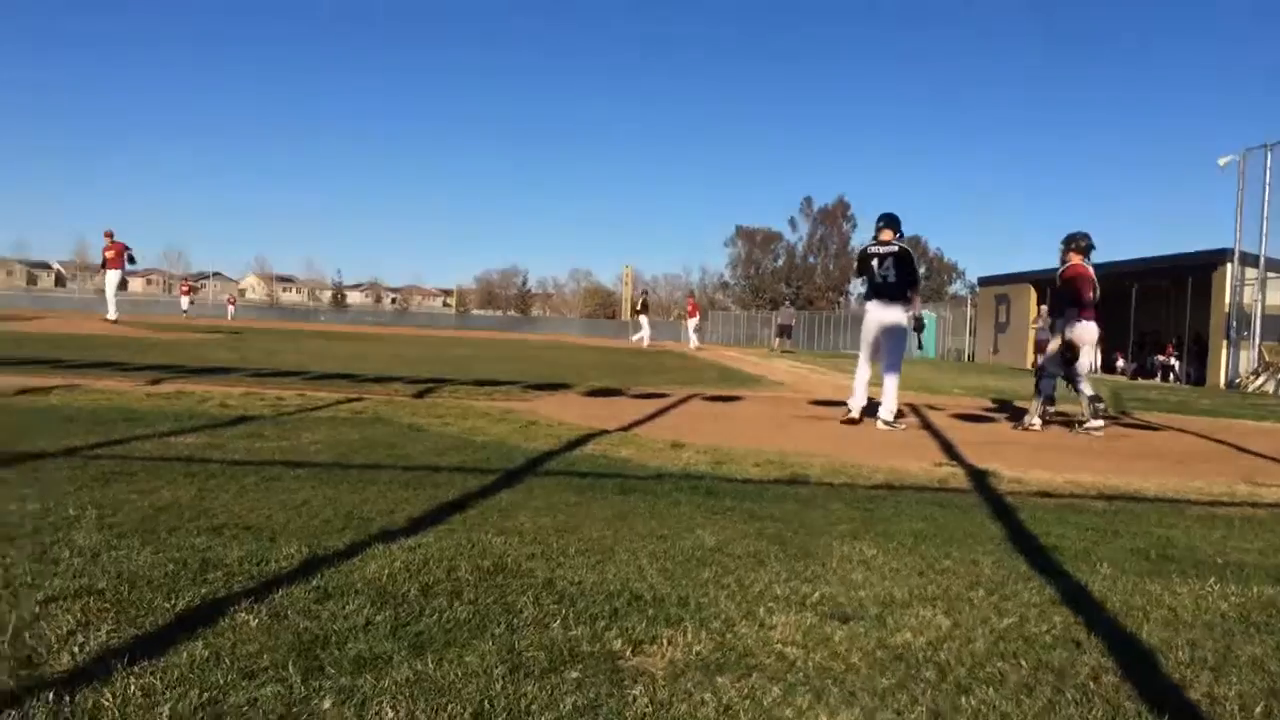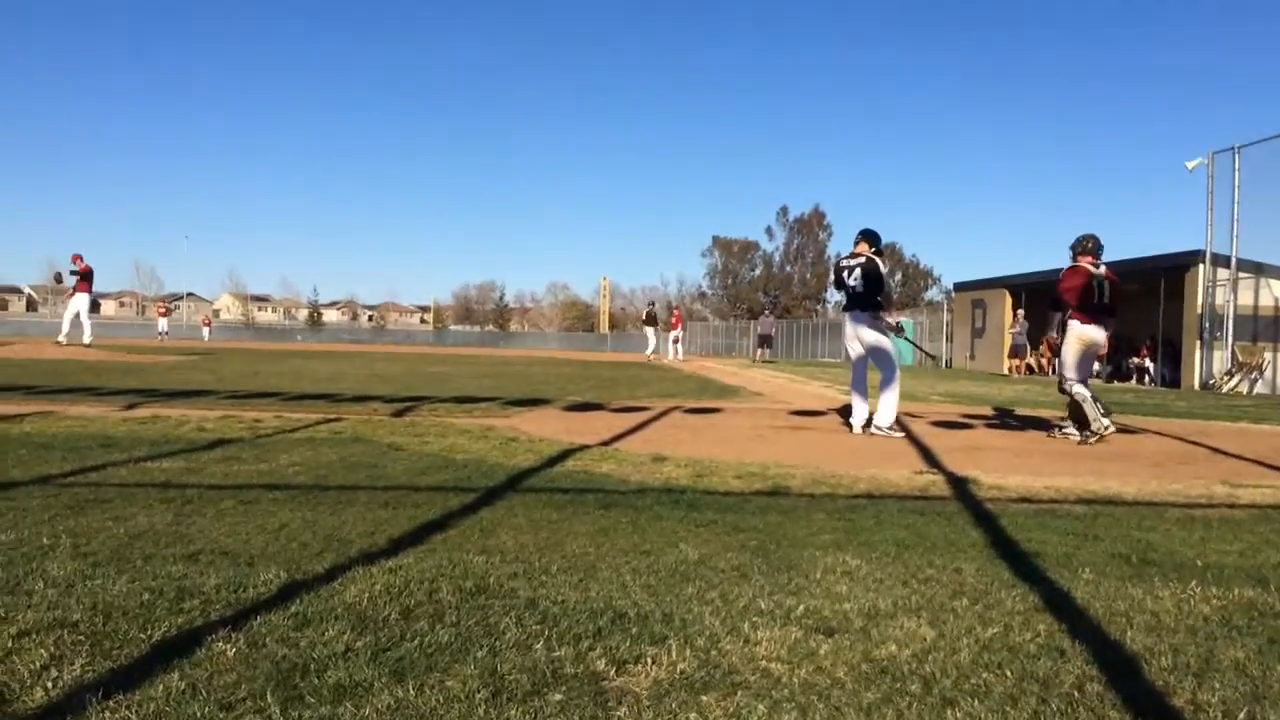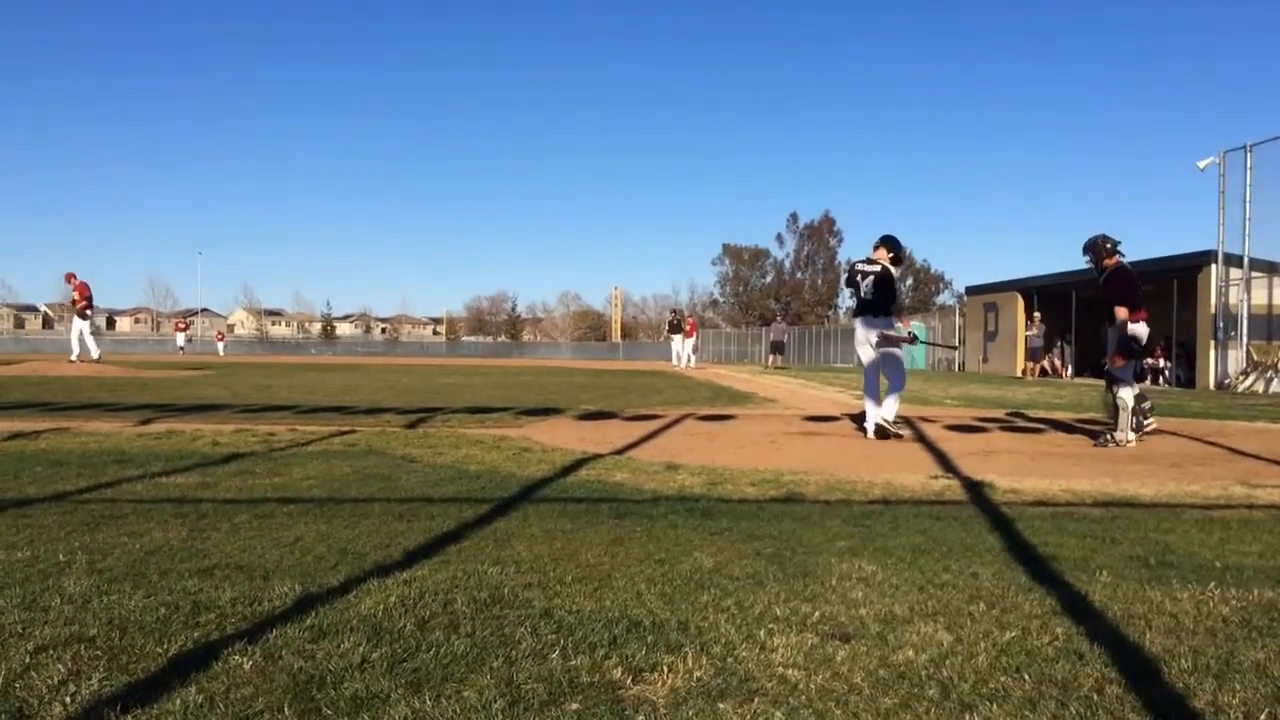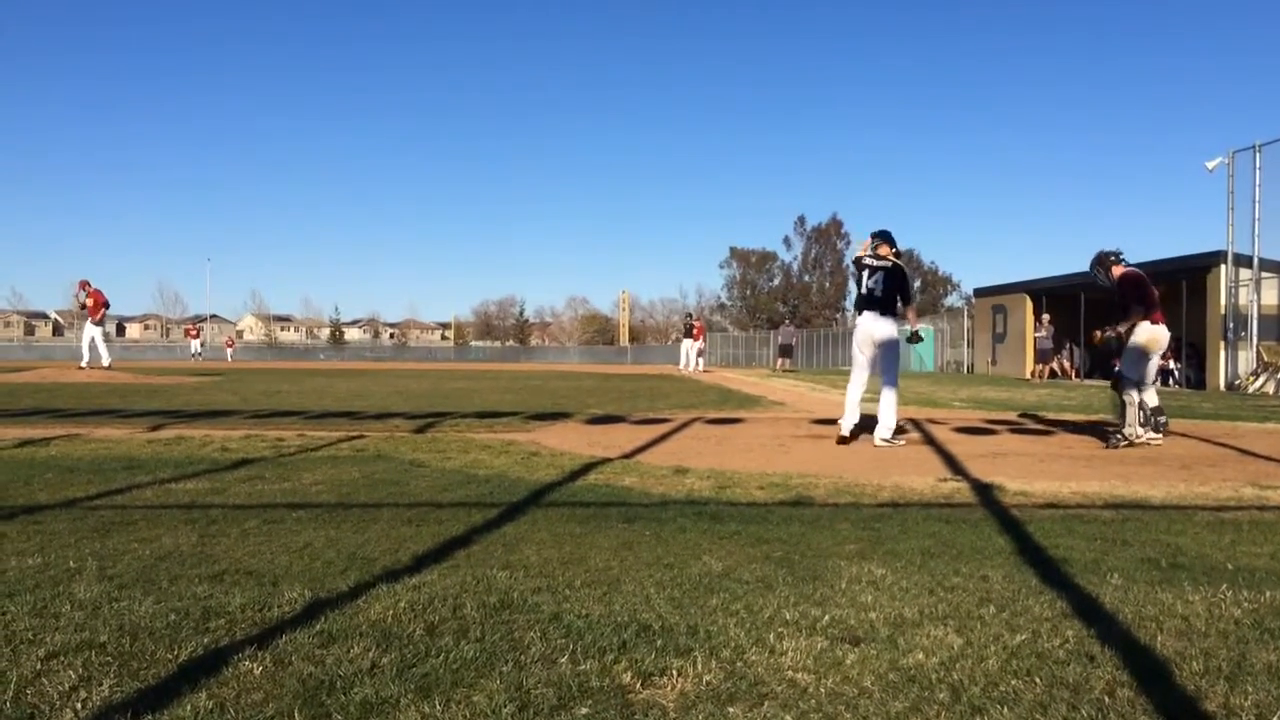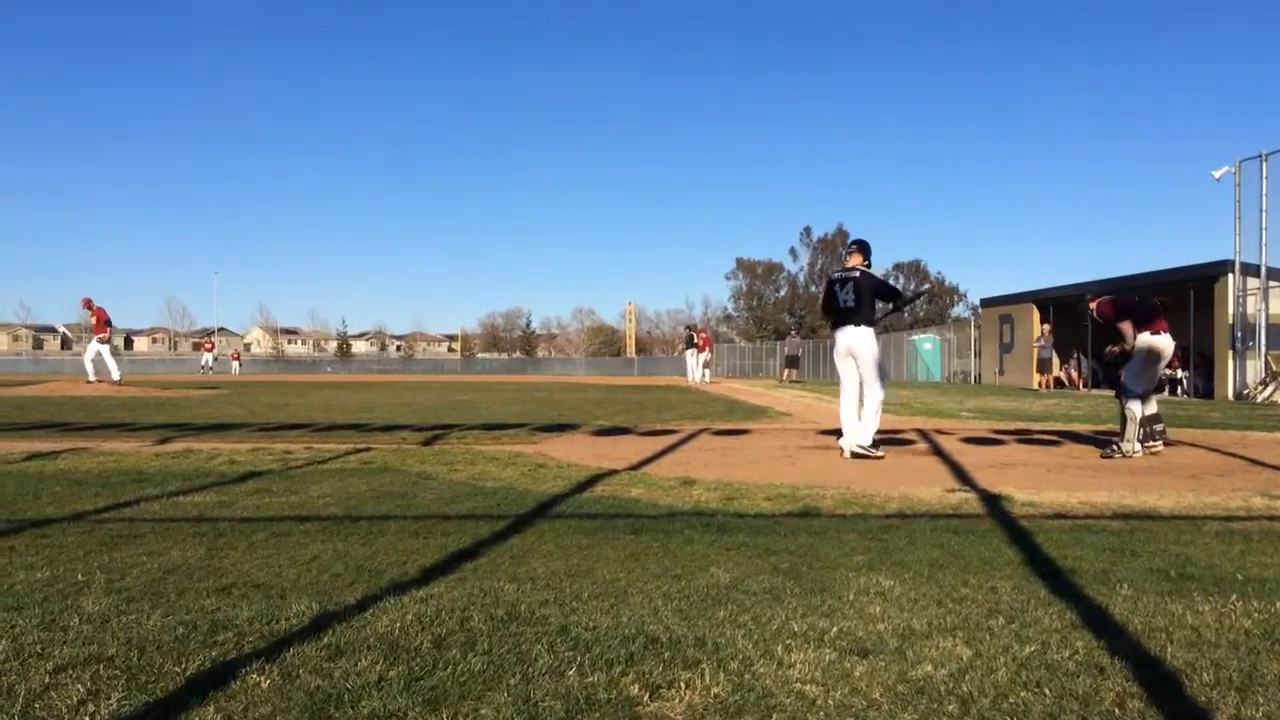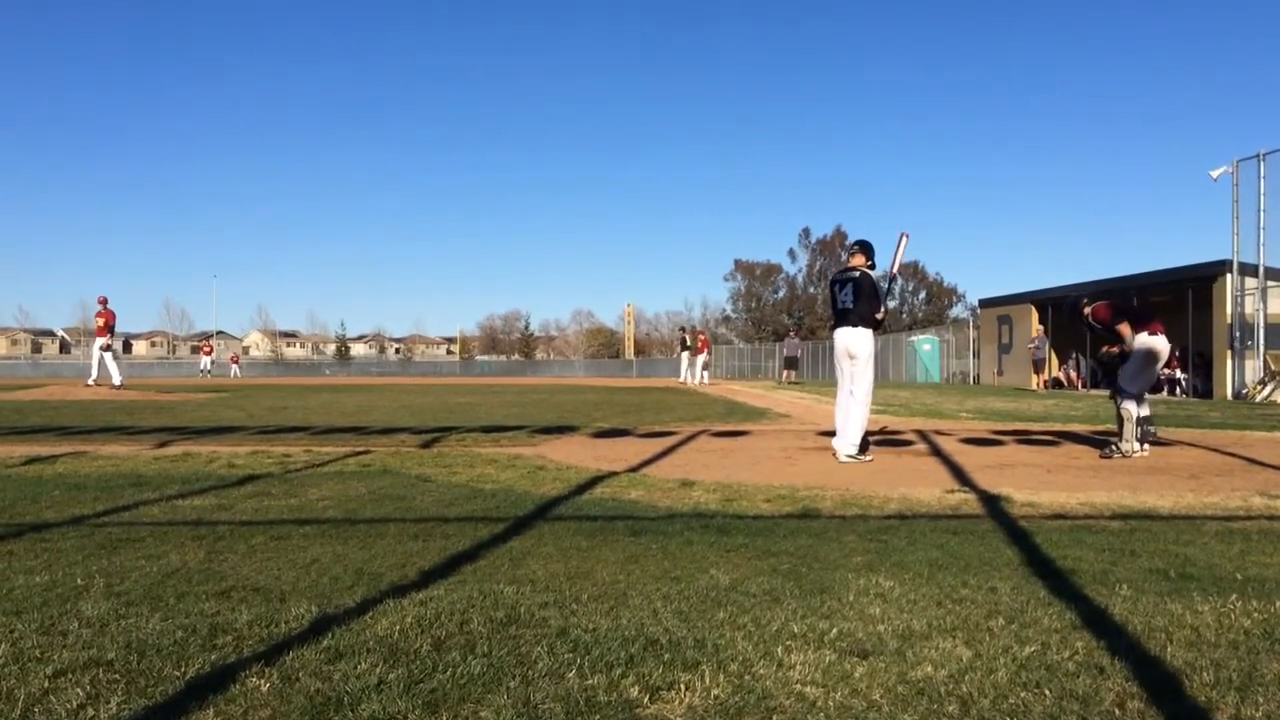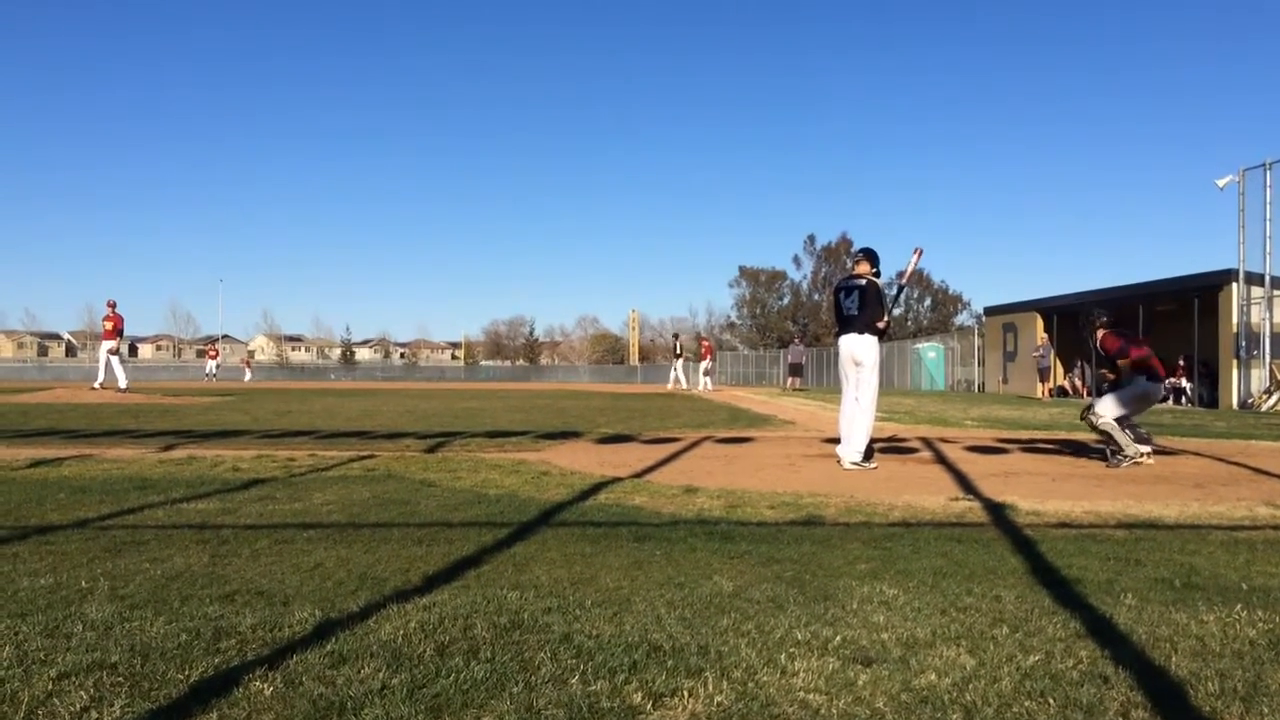
dt=0.7s
person 1, frame 1
left shoulder: (866, 251)
right shoulder: (905, 253)
left elbow: (858, 272)
right elbow: (914, 287)
right wrist: (917, 313)
left hip: (873, 309)
right hip: (897, 311)
left knee: (865, 360)
right knee: (892, 366)
left ankle: (855, 407)
right ankle: (886, 417)
person 1, frame 2
left shoulder: (840, 264)
right shoulder: (873, 262)
right elbow: (884, 293)
right wrist: (894, 321)
left hip: (850, 321)
right hip: (870, 321)
left knee: (858, 372)
right knee: (890, 371)
left ankle: (857, 421)
right ankle: (882, 423)
person 1, frame 3
left shoulder: (855, 267)
right shoulder: (886, 271)
right elbow: (894, 305)
right wrist: (908, 329)
left hip: (860, 326)
right hip: (881, 326)
left knee: (870, 377)
right knee: (897, 377)
left ankle: (872, 425)
right ankle: (886, 417)
person 1, frame 4
left shoulder: (863, 261)
right shoulder: (897, 268)
right elbow: (907, 303)
left wrist: (871, 239)
right wrist: (914, 328)
left hip: (862, 323)
right hip: (885, 325)
left knee: (857, 377)
right knee: (889, 381)
left ankle: (847, 425)
right ankle: (883, 434)
person 1, frame 5
left shoulder: (833, 279)
right shoulder: (867, 278)
left elbow: (826, 312)
right elbow: (897, 297)
right wrist: (898, 304)
left hip: (840, 336)
right hip: (863, 334)
left knee: (847, 391)
right knee: (873, 390)
left ankle: (849, 442)
right ankle: (862, 441)
person 1, frame 6
left shoulder: (835, 279)
right shoulder: (866, 277)
left elbow: (835, 310)
right elbow: (879, 314)
right wrist: (876, 320)
left hip: (839, 335)
right hip: (860, 335)
left knee: (844, 391)
right knee: (860, 392)
left ankle: (841, 443)
right ankle: (850, 448)
person 1, frame 7
left shoulder: (840, 286)
right shoulder: (872, 285)
left elbow: (839, 319)
right elbow: (880, 323)
right wrist: (883, 327)
left hip: (844, 342)
right hip: (865, 341)
left knee: (848, 397)
right knee: (865, 398)
left ankle: (846, 450)
right ankle: (855, 455)
person 2, frame 1
left shoulder: (1071, 271)
right shoulder: (1089, 273)
left elbow: (1072, 304)
left wrist: (1069, 335)
left hip: (1073, 328)
right hip: (1090, 328)
left knee: (1048, 371)
right knee: (1079, 375)
left ankle: (1034, 419)
right ankle: (1095, 420)
person 2, frame 2
left shoulder: (1072, 272)
right shoulder: (1110, 277)
left elbow: (1058, 306)
right elbow: (1111, 312)
left wrist: (1052, 332)
right wrist: (1105, 337)
left hip: (1078, 330)
right hip: (1098, 332)
left knee: (1070, 381)
right knee: (1080, 379)
left ankle: (1101, 423)
right ankle: (1073, 426)
person 2, frame 3
left shoulder: (1115, 274)
right shoulder: (1124, 271)
left elbow: (1121, 306)
left wrist: (1122, 337)
left hip: (1126, 329)
right hip: (1136, 328)
left knee: (1119, 381)
right knee: (1126, 377)
left ankle: (1123, 434)
right ankle: (1144, 417)
person 2, frame 4
left shoulder: (1127, 278)
right shoulder: (1132, 277)
left elbow: (1138, 311)
left wrist: (1119, 329)
right wrist: (1120, 329)
left hip: (1147, 331)
right hip: (1158, 332)
left knee: (1126, 379)
right knee: (1146, 384)
left ankle: (1132, 430)
right ankle: (1153, 431)
person 2, frame 5
left shoulder: (1101, 306)
right shoulder: (1113, 303)
left elbow: (1128, 329)
left wrist: (1125, 348)
right wrist: (1122, 347)
left hip: (1151, 341)
right hip: (1165, 340)
left knee: (1129, 391)
right knee: (1145, 391)
left ankle: (1129, 446)
right ankle: (1153, 439)
person 2, frame 6
left shoulder: (1097, 311)
right shoulder: (1103, 310)
left elbow: (1127, 332)
left wrist: (1122, 350)
right wrist: (1118, 349)
left hip: (1147, 342)
right hip: (1159, 342)
left knee: (1125, 392)
right knee: (1138, 393)
left ankle: (1126, 446)
right ankle: (1141, 443)
person 2, frame 7
left shoulder: (1107, 339)
right shoulder: (1116, 336)
left elbow: (1127, 371)
left wrist: (1115, 381)
right wrist: (1114, 379)
left hip: (1145, 384)
right hip: (1151, 384)
left knee: (1092, 414)
right knee: (1115, 416)
left ankle: (1131, 451)
right ankle: (1143, 448)
